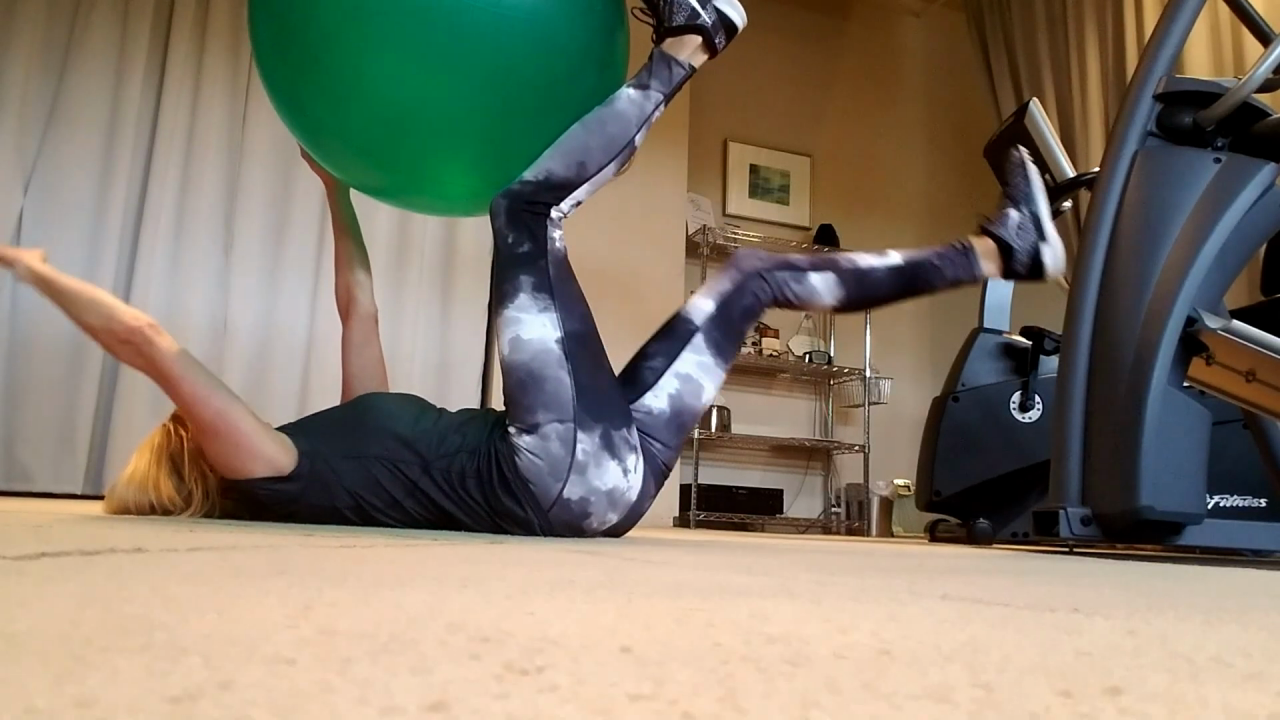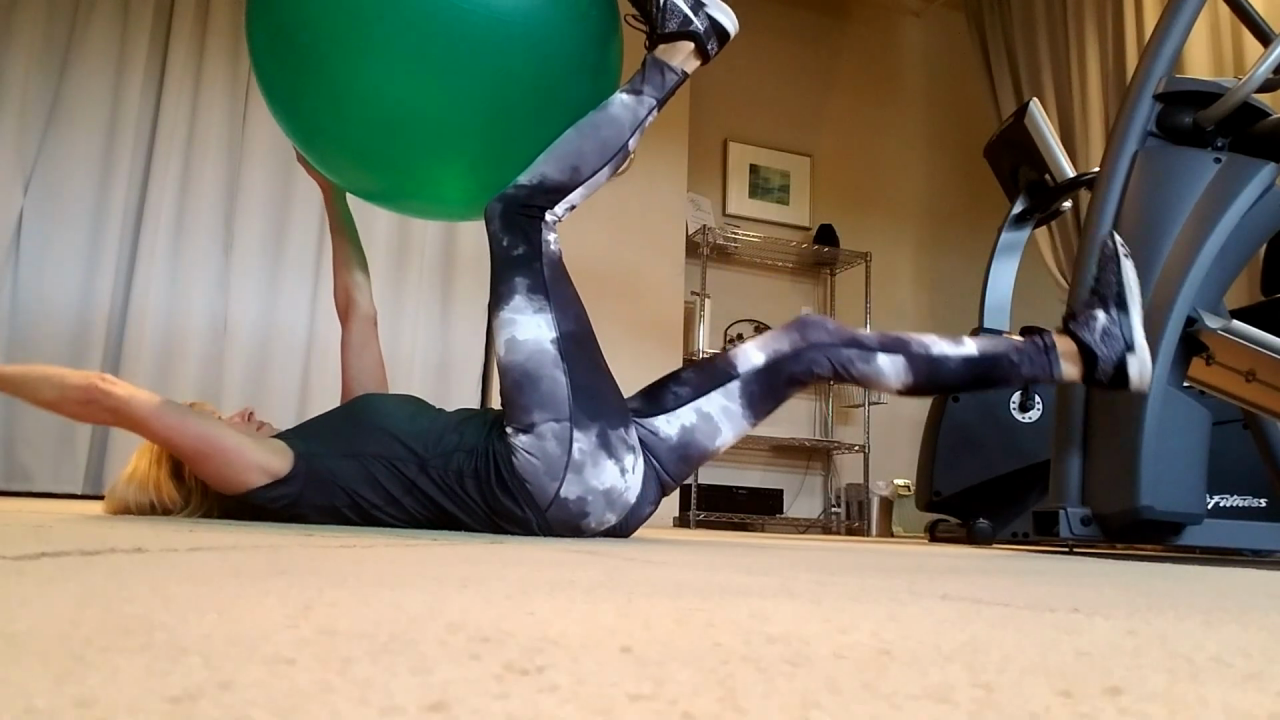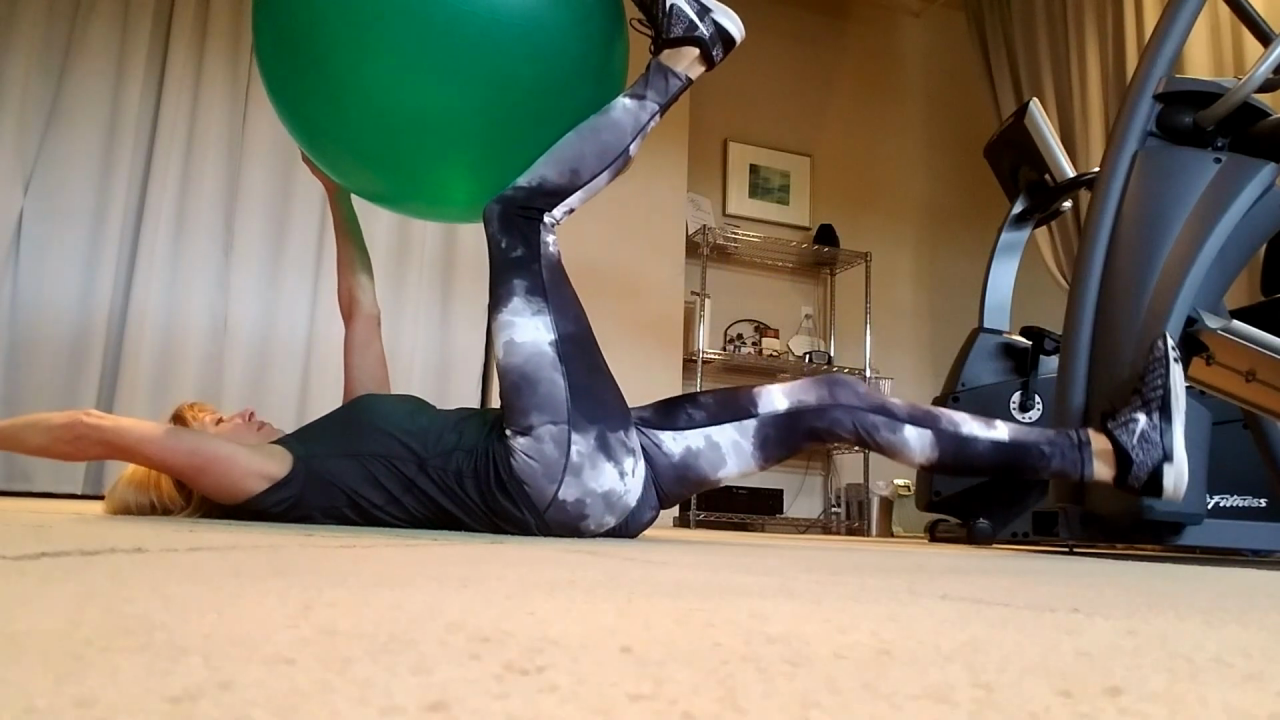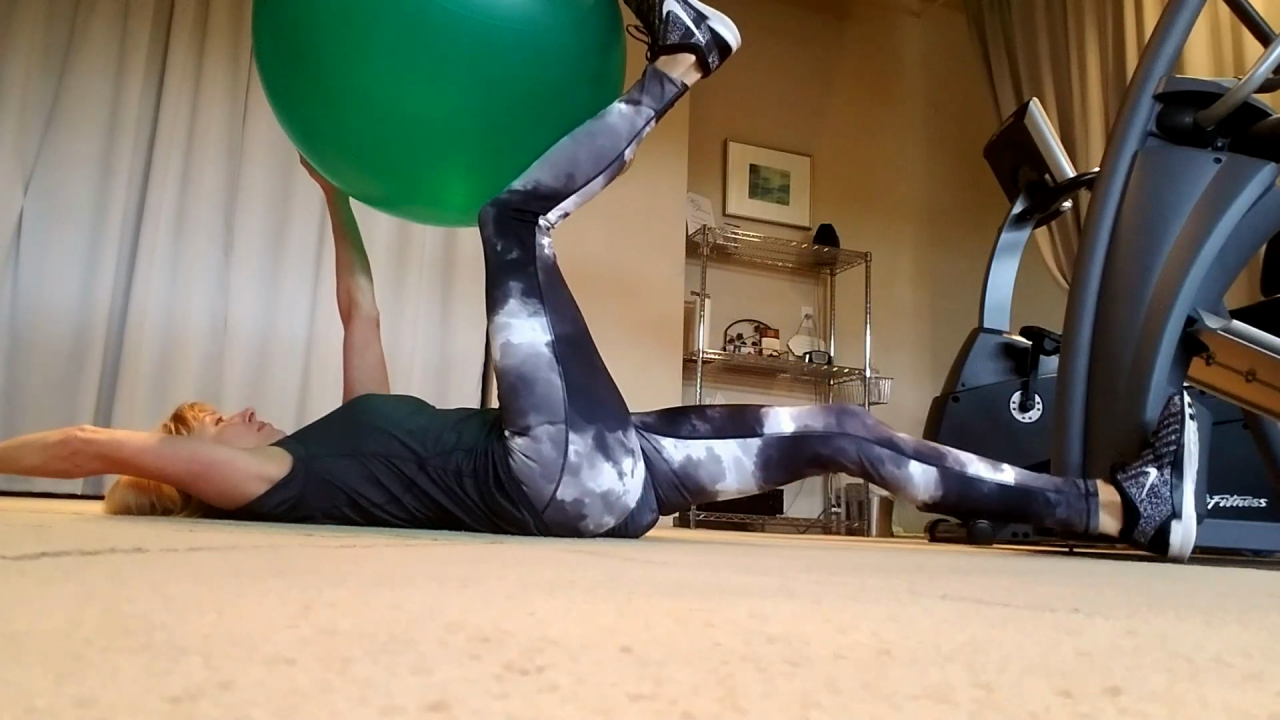
dt=0.4s
person 1, frame 1
left shoulder: (334, 434)
right shoulder: (268, 471)
left elbow: (359, 308)
right elbow: (155, 346)
left wrist: (336, 191)
left hip: (595, 470)
right hip: (569, 476)
left knee: (750, 274)
right knee: (523, 208)
left ankle: (991, 250)
person 1, frame 2
left shoulder: (333, 434)
right shoulder: (265, 476)
left elbow: (358, 307)
right elbow: (125, 398)
left wrist: (335, 195)
left hip: (597, 473)
right hip: (564, 474)
left knee: (806, 340)
right knee: (518, 210)
left ankle: (1077, 350)
person 1, frame 3
left shoulder: (336, 436)
right shoulder: (266, 481)
left elbow: (361, 308)
right elbow: (113, 431)
left wrist: (339, 194)
left hip: (601, 472)
right hip: (563, 475)
left knee: (830, 398)
right knee: (518, 211)
left ankle: (1112, 454)
person 1, frame 4
left shoulder: (330, 439)
right shoulder: (269, 482)
left elbow: (360, 307)
right elbow: (111, 446)
left wrist: (336, 192)
left hip: (601, 479)
right hip: (562, 478)
left knee: (833, 427)
right knee: (512, 216)
left ankle: (1121, 508)
